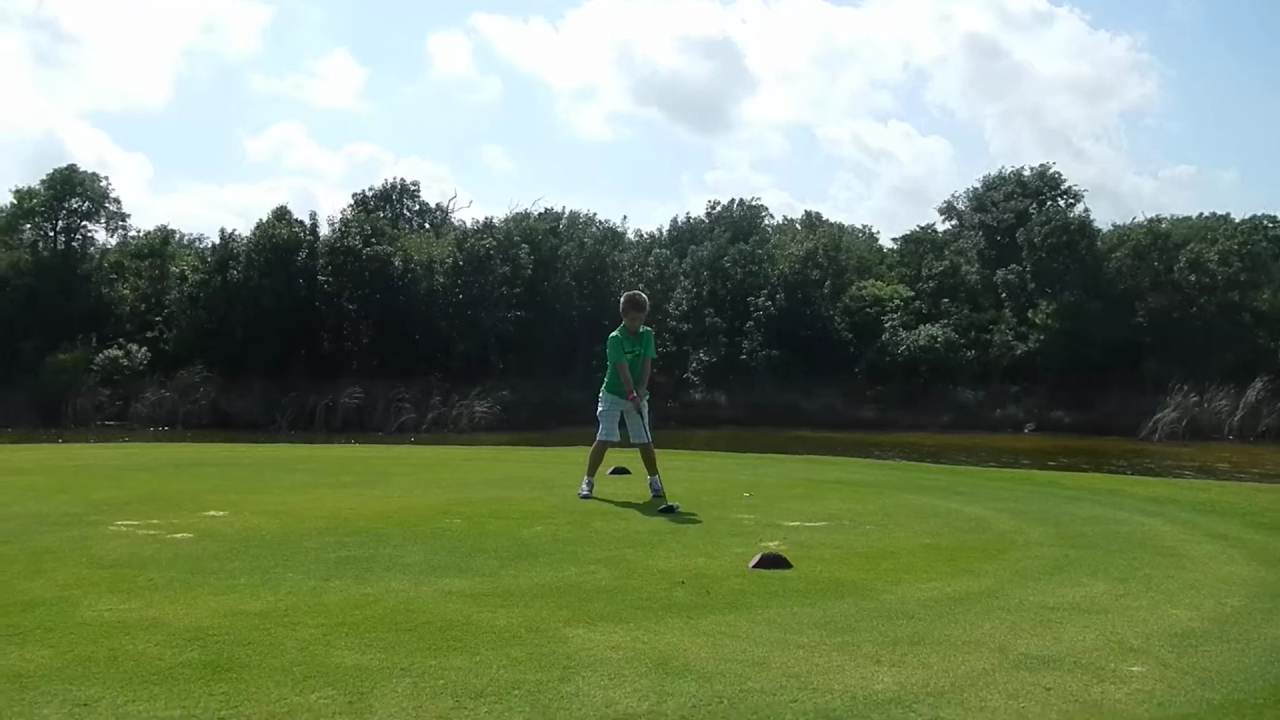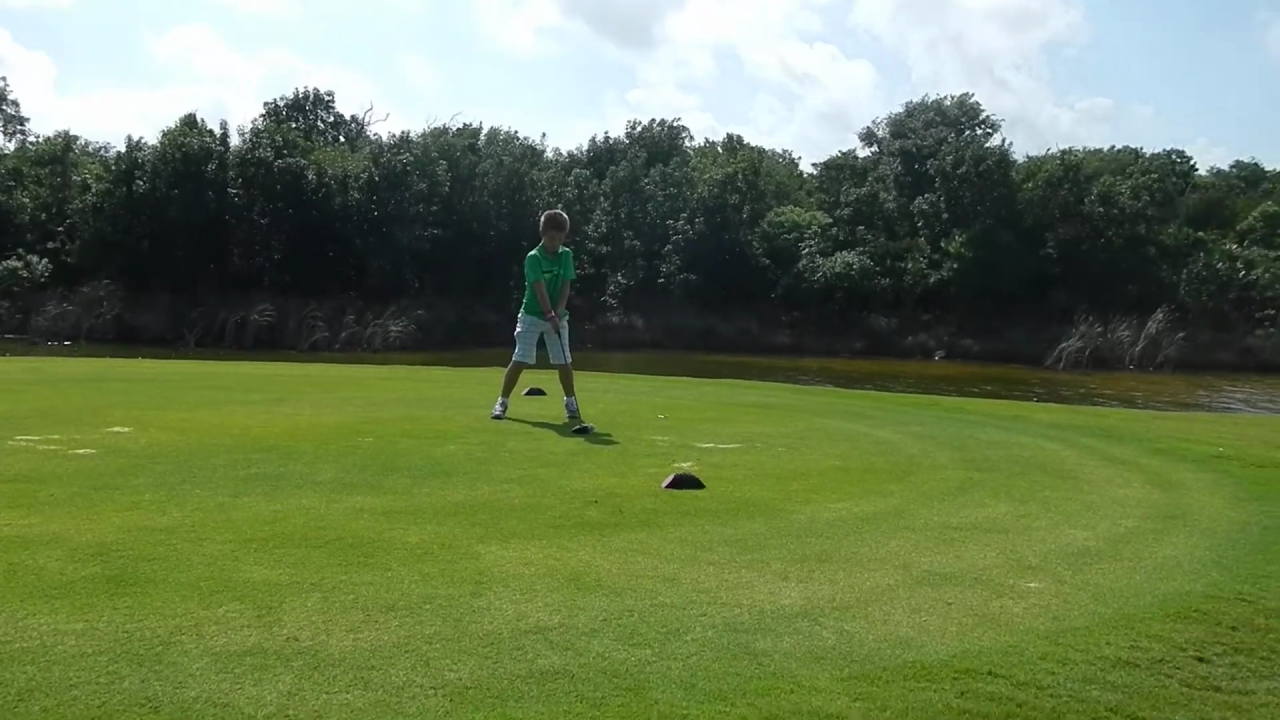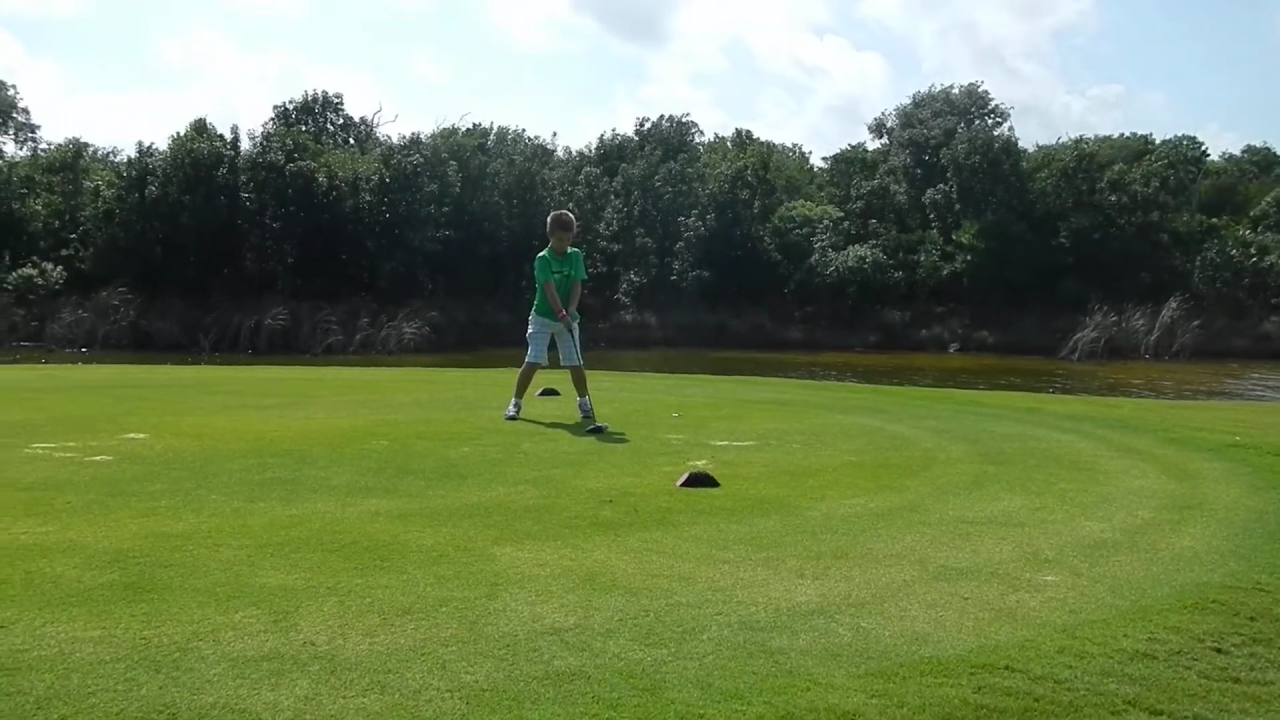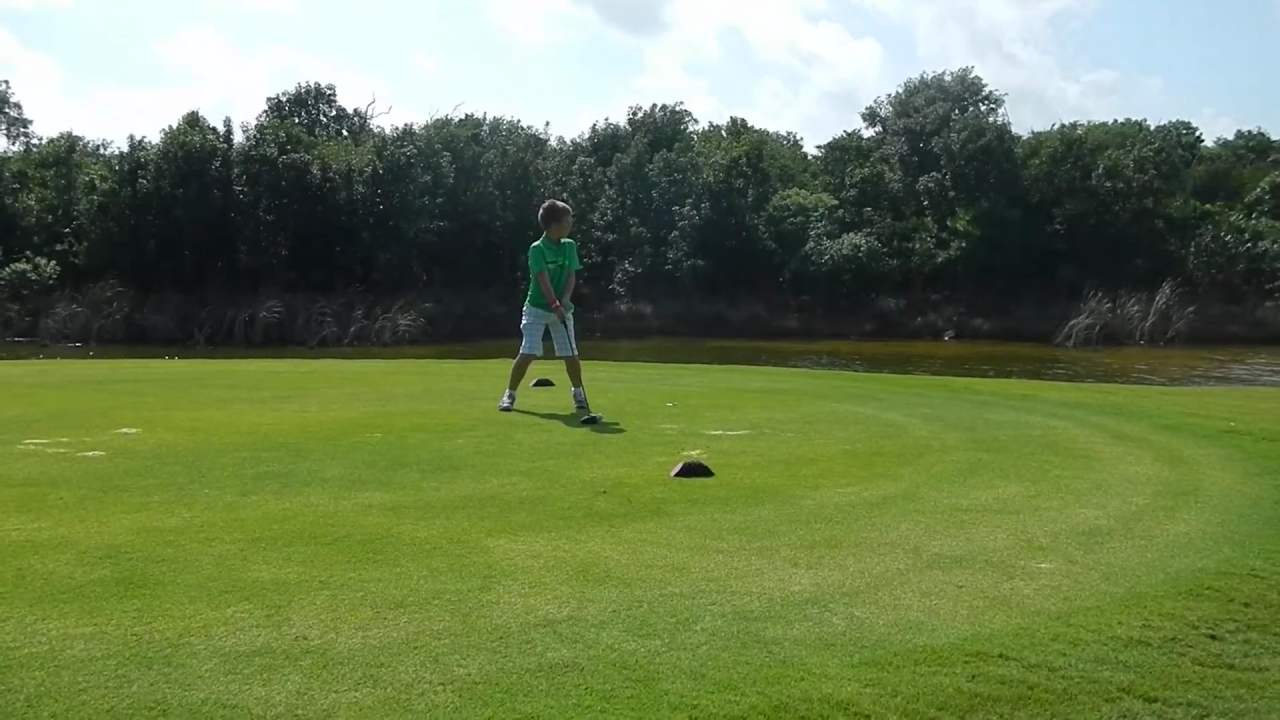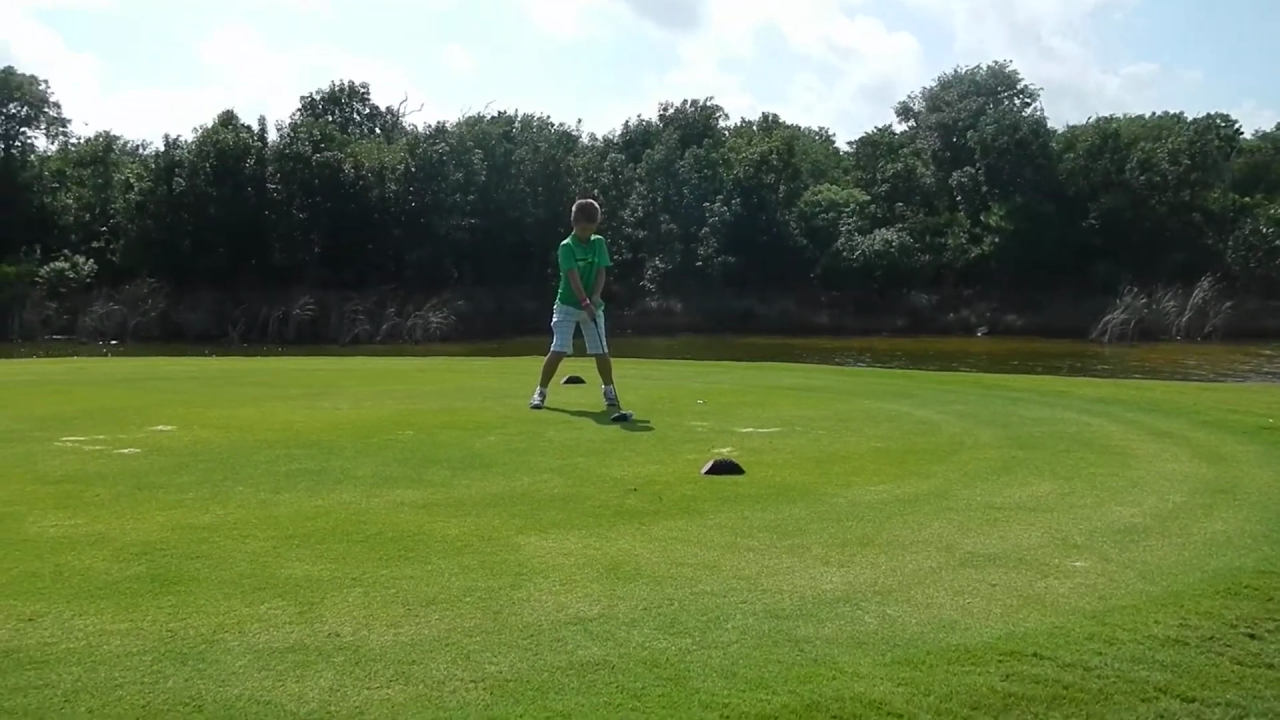
dt=1s
person 1, frame 1
left shoulder: (647, 334)
right shoulder: (615, 338)
left elbow: (647, 366)
right elbow: (622, 369)
left wrist: (640, 392)
right wrist: (631, 396)
left hip: (637, 395)
right hip: (613, 395)
left knee: (644, 440)
right knee: (604, 439)
left ankle: (654, 481)
right ankle: (588, 481)
person 1, frame 2
left shoulder: (566, 255)
right shoulder: (533, 258)
left elbow: (566, 286)
right elbow: (540, 289)
left wrist: (558, 312)
right wrist: (549, 315)
left hip: (557, 316)
right hip: (532, 315)
left knee: (564, 361)
right knee: (519, 360)
left ankle: (570, 402)
right ankle: (502, 401)
person 1, frame 3
left shoulder: (576, 255)
right shoulder: (542, 259)
left elbow: (577, 286)
right elbow: (550, 289)
left wrist: (570, 311)
right wrist: (561, 314)
left hip: (567, 317)
right hip: (543, 317)
left knee: (575, 362)
right knee: (532, 361)
left ankle: (584, 402)
right ankle: (515, 402)
person 1, frame 4
left shoulder: (569, 246)
right shoulder: (537, 249)
left elbow: (571, 276)
right elbow: (544, 280)
left wrist: (565, 300)
right wrist: (555, 305)
left hip: (562, 307)
right hip: (537, 307)
left knee: (570, 353)
right knee: (527, 353)
left ankle: (578, 392)
right ankle: (510, 394)
person 1, frame 5
left shoulder: (599, 243)
right shoulder: (566, 247)
left elbow: (601, 273)
right elbow: (573, 278)
left wrist: (595, 297)
right wrist: (585, 303)
left hip: (592, 305)
right hip: (568, 305)
left knee: (601, 351)
right knee: (558, 350)
left ankle: (609, 390)
right ankle: (540, 391)
